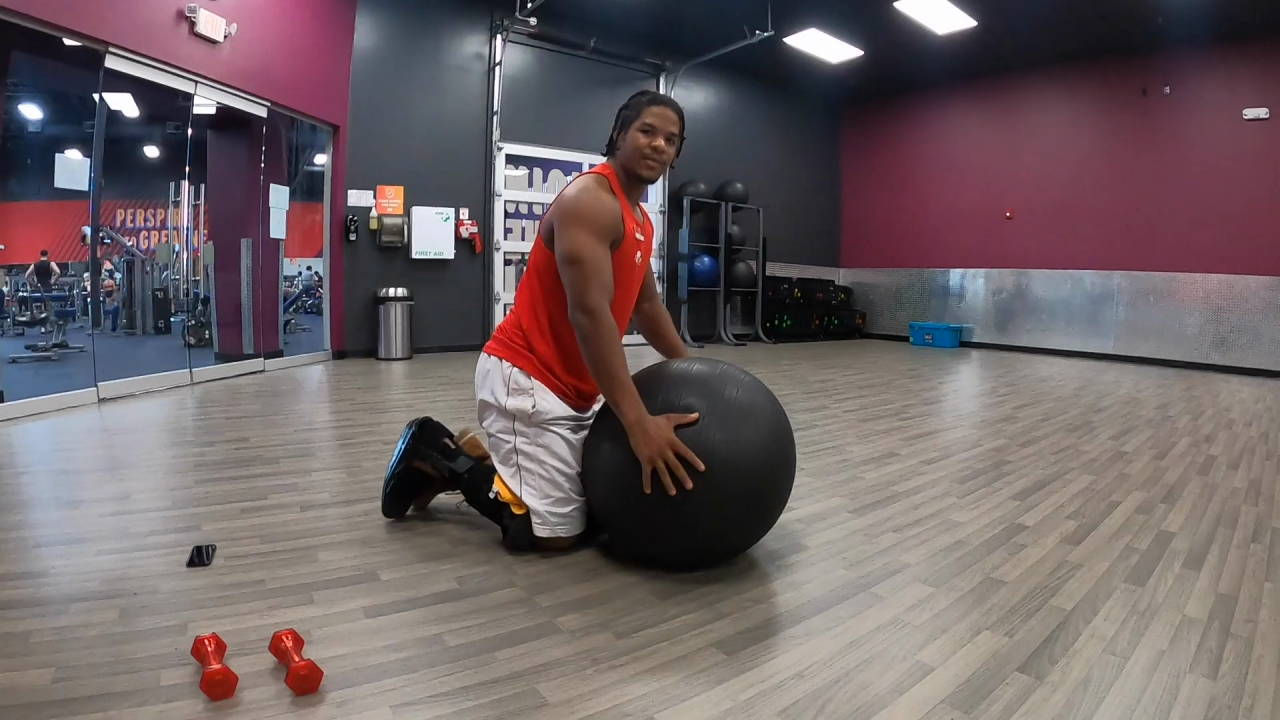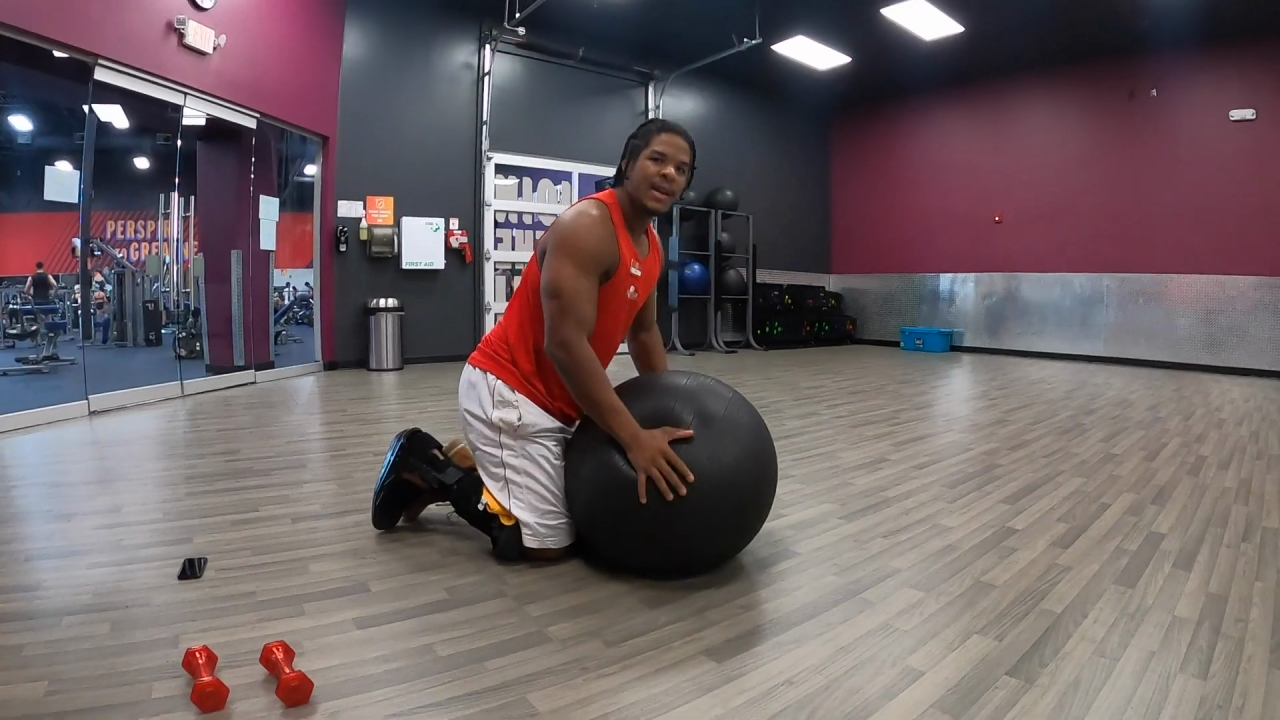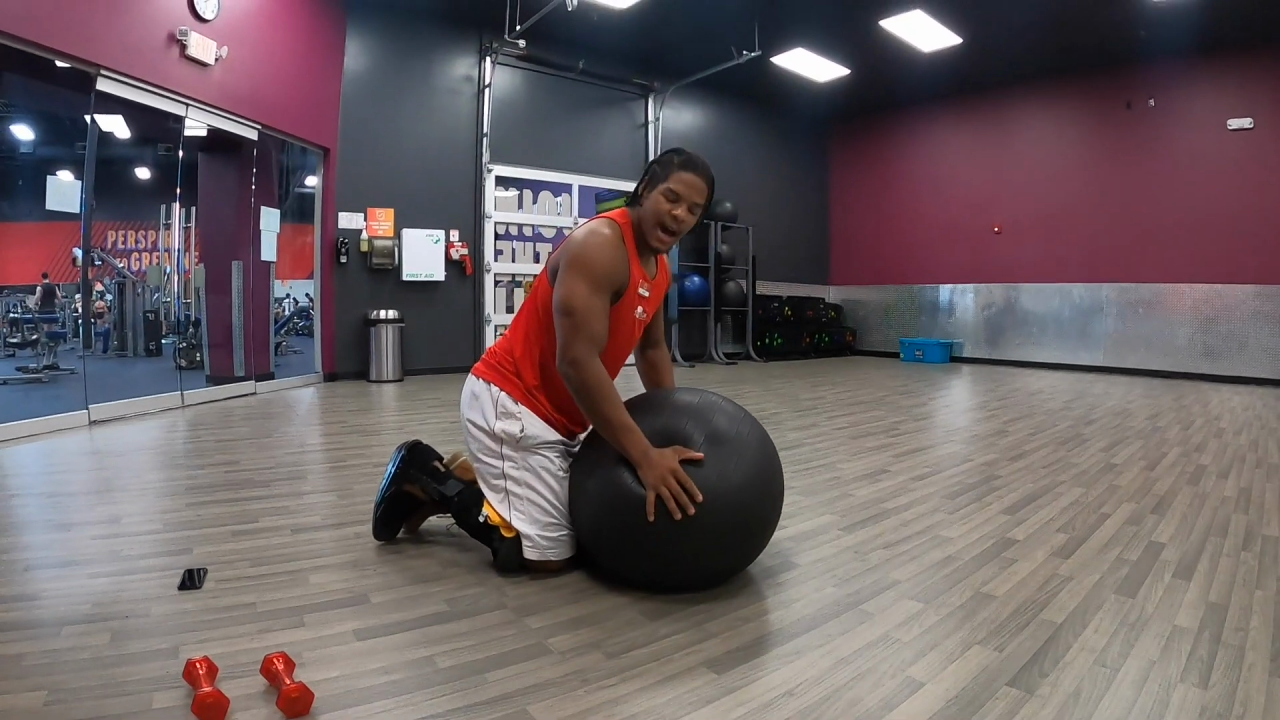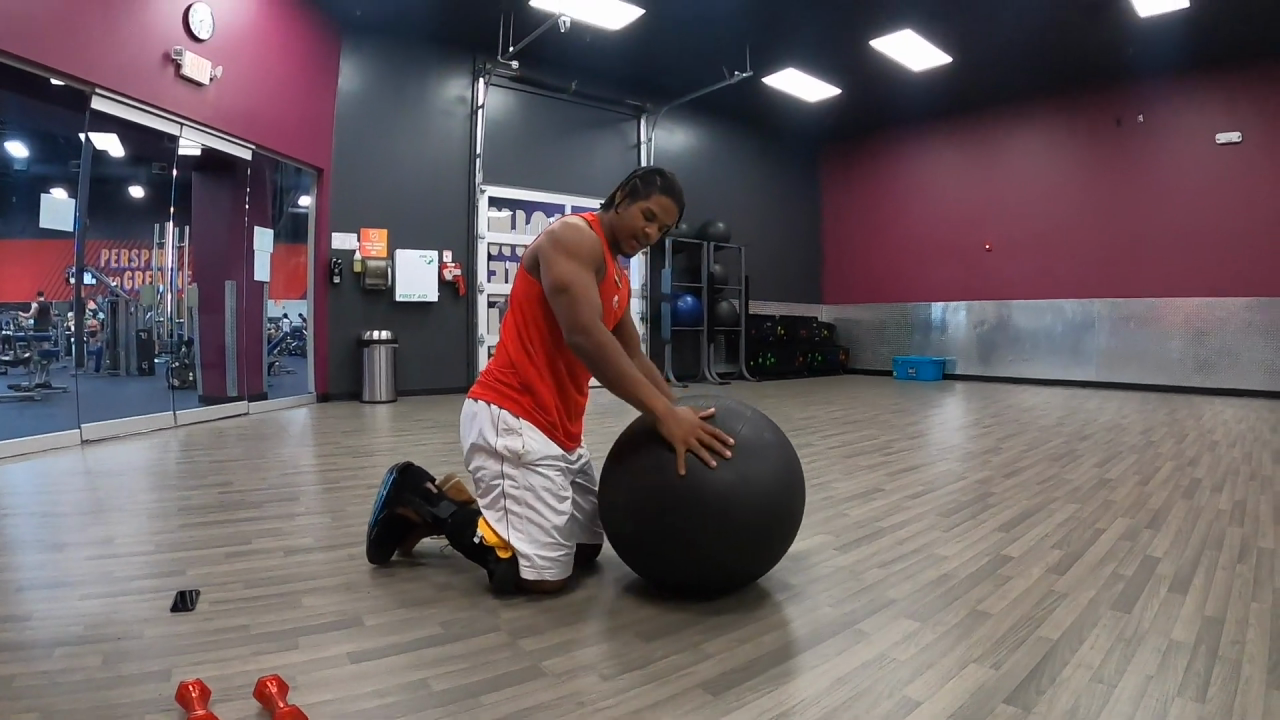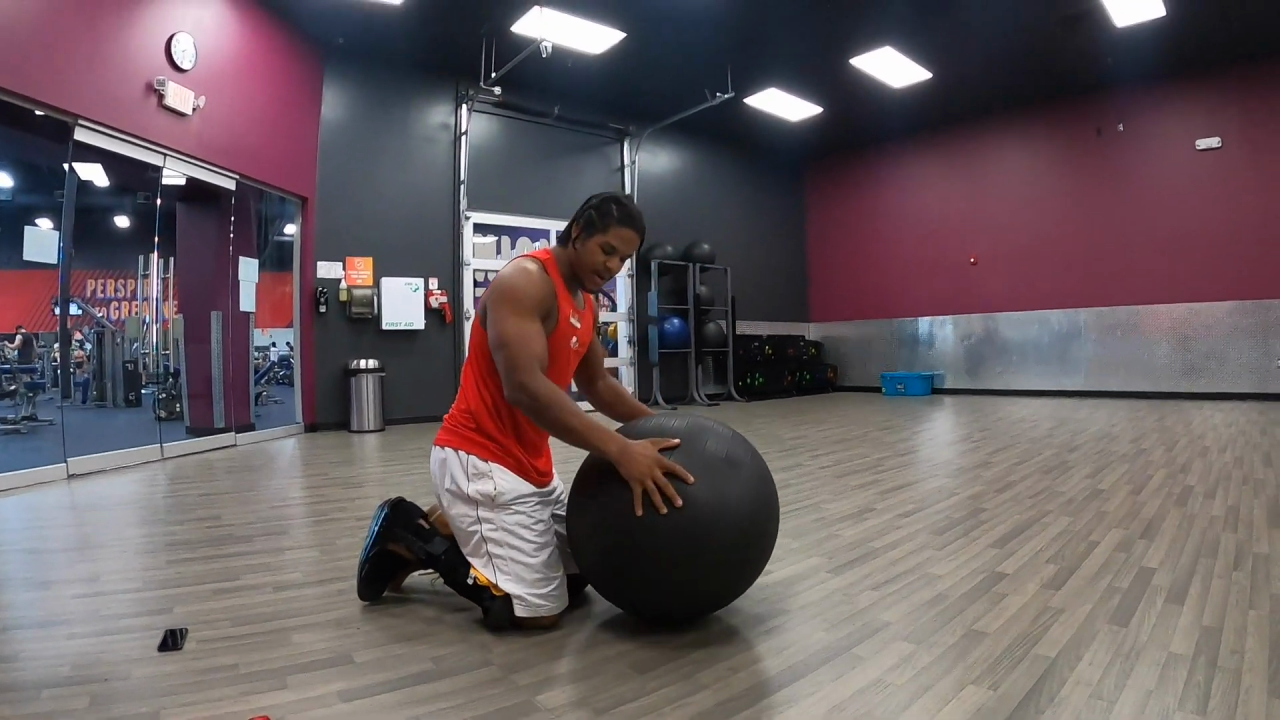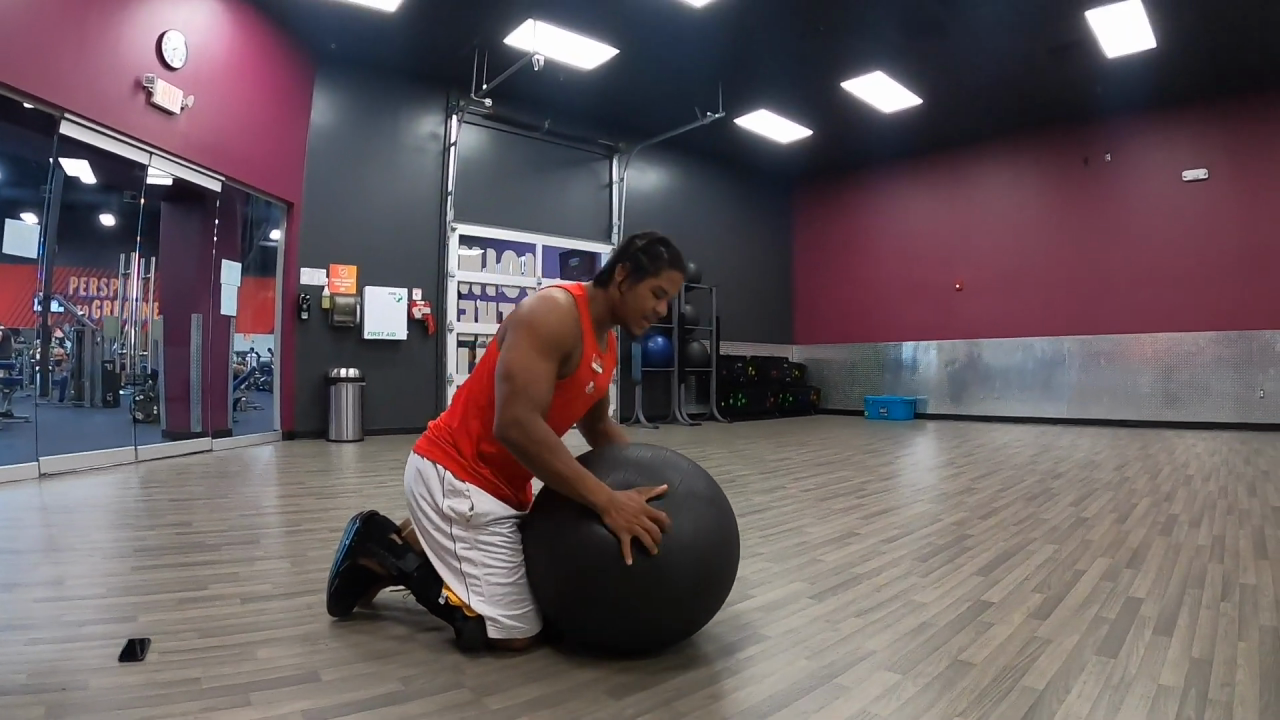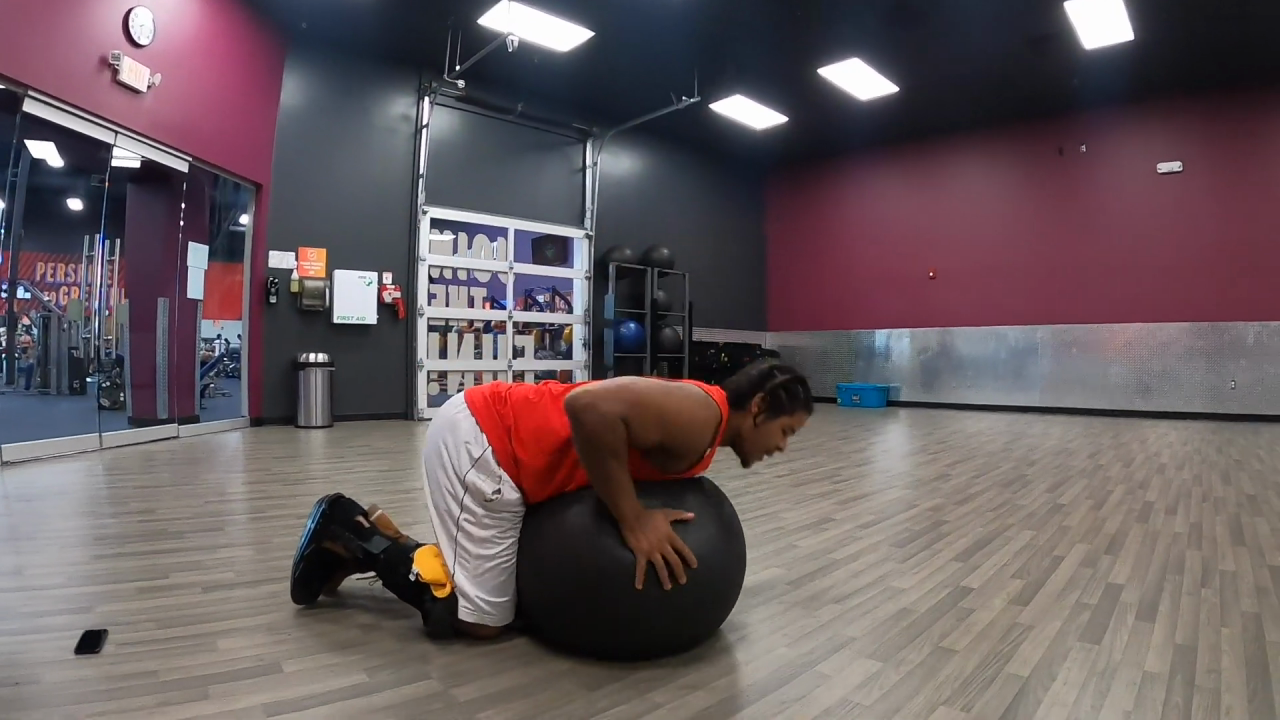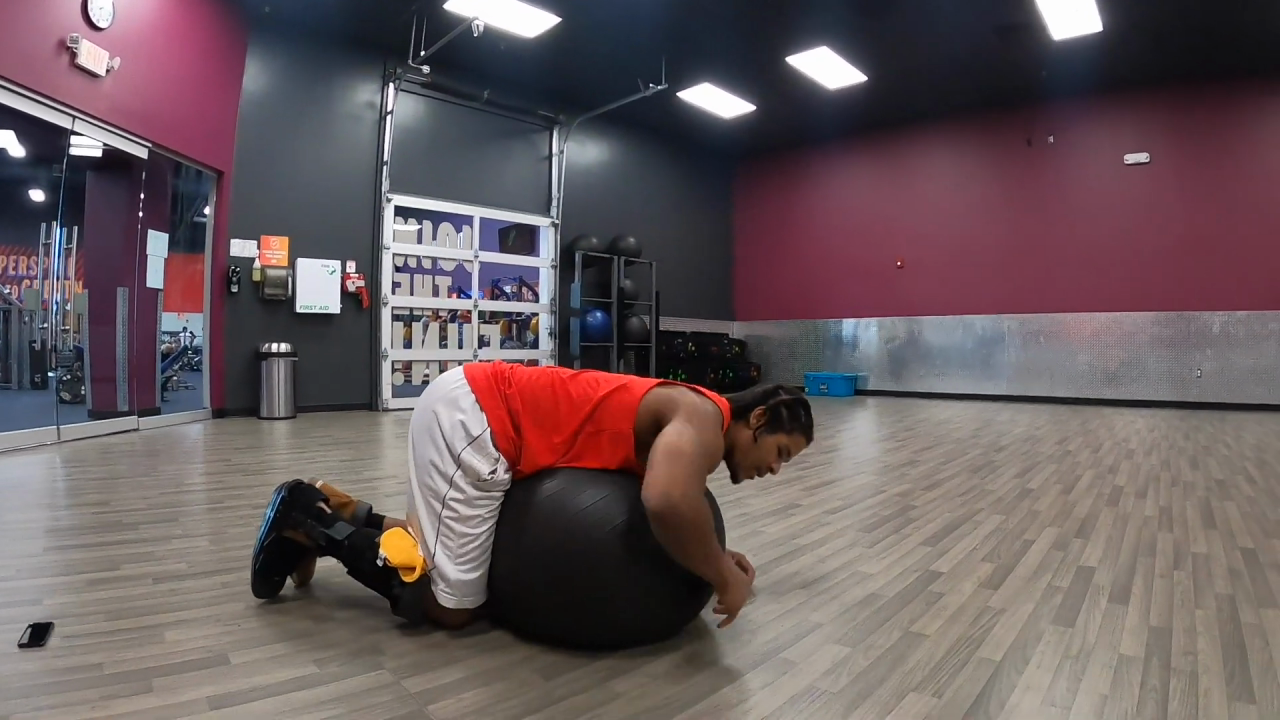
dt=0.5s
person 1, frame 1
left shoulder: (640, 218)
right shoulder: (590, 200)
left elbow: (646, 303)
right elbow: (588, 313)
right wrist: (638, 424)
left hip: (569, 386)
right hip: (527, 377)
right knee: (556, 532)
left ankle: (474, 456)
right ankle: (440, 458)
person 1, frame 2
left shoulder: (651, 246)
right shoulder: (588, 226)
left elbow: (642, 331)
right elbow: (564, 343)
right wrist: (633, 436)
left hip: (556, 399)
right hip: (510, 388)
right knee: (547, 543)
left ankle: (461, 465)
right ankle: (430, 468)
person 1, frame 3
left shoulder: (659, 267)
right shoulder: (599, 244)
left elbow: (652, 348)
right elbow: (576, 361)
right wrist: (645, 456)
left hip: (558, 411)
right hip: (511, 401)
right knee: (547, 554)
left ankle: (466, 477)
right ankle: (431, 479)
person 1, frame 4
left shoulder: (615, 273)
right shoulder: (573, 236)
left elbow: (633, 358)
right elbow: (585, 336)
left wrist: (679, 413)
right wrist: (664, 414)
left hip: (557, 425)
right hip: (510, 418)
left knee: (585, 549)
right knee: (542, 574)
left ankle: (457, 503)
right ankle: (422, 501)
person 1, frame 5
left shoulder: (584, 302)
right shoulder: (524, 280)
left elbow: (597, 383)
right elbow: (524, 387)
right wrist: (620, 451)
left hip: (529, 464)
right hip: (481, 460)
left knee: (574, 579)
right knee: (540, 609)
left ankle: (445, 531)
right ankle: (417, 538)
person 1, frame 6
left shoulder: (606, 341)
right shoulder: (555, 312)
left elbow: (597, 423)
right elbow: (515, 425)
left wrist: (649, 479)
right wrist: (607, 500)
left hip: (498, 483)
right hip: (455, 477)
right knee: (515, 632)
left ankle: (411, 544)
right ankle: (384, 554)
person 1, frame 7
left shoulder: (698, 416)
right shoulder: (699, 414)
right elbow: (590, 406)
right wrist: (634, 521)
left hip: (485, 432)
right hip: (480, 441)
right knee: (481, 618)
left ankle: (381, 535)
right ankle: (354, 538)
person 1, frame 8
left shoulder: (684, 417)
right shoulder: (703, 420)
right elbow: (667, 502)
left wrist: (711, 558)
right wrist: (724, 576)
left hip: (471, 405)
right hip: (470, 416)
right knee: (449, 604)
left ankle: (338, 511)
right ankle: (310, 519)
